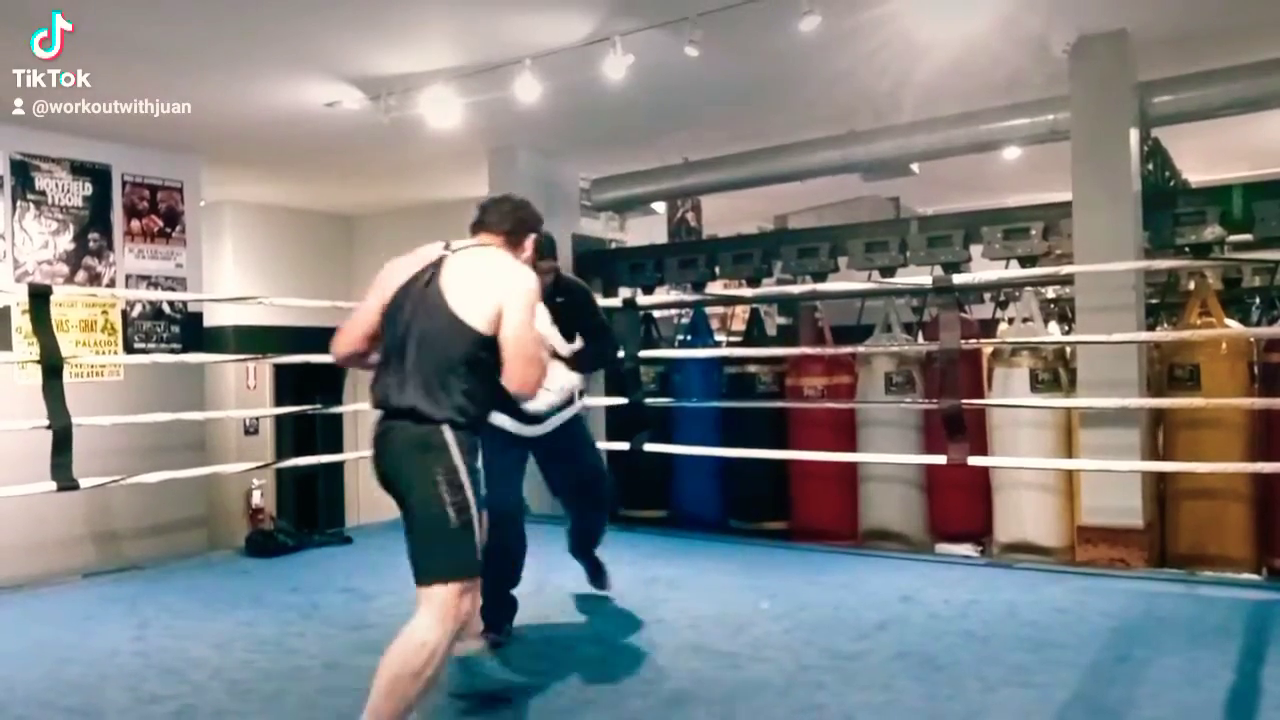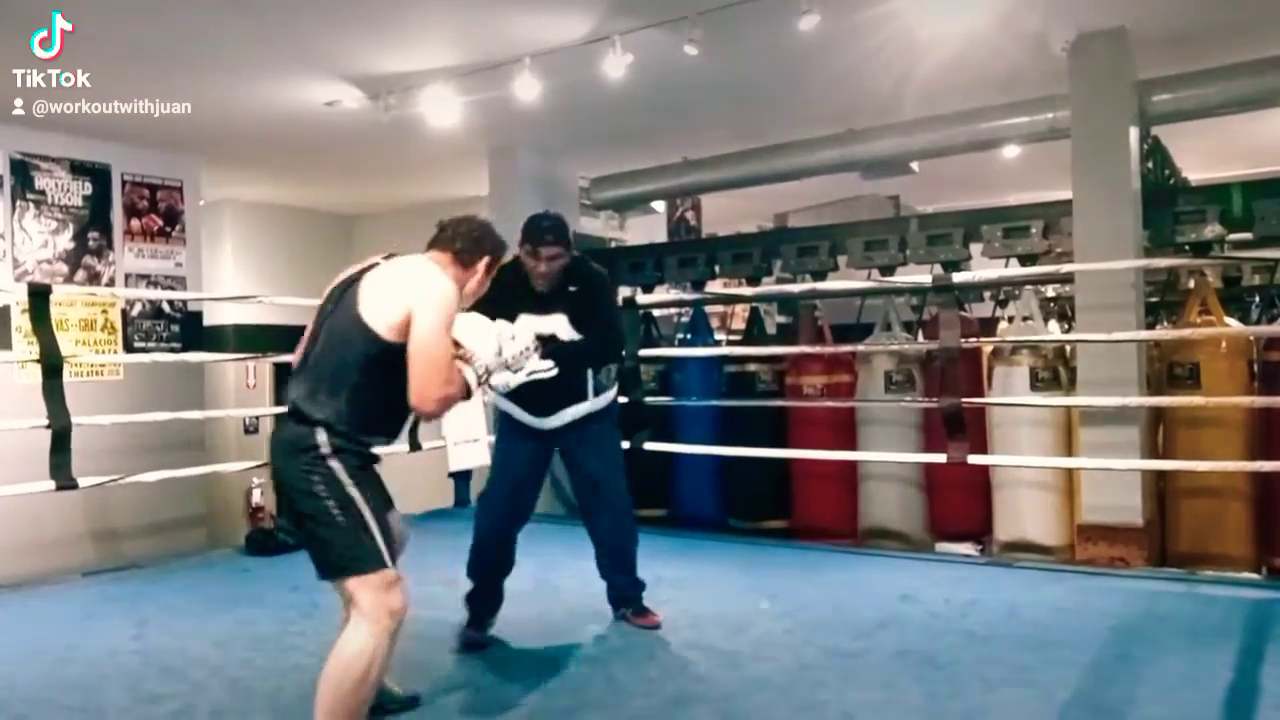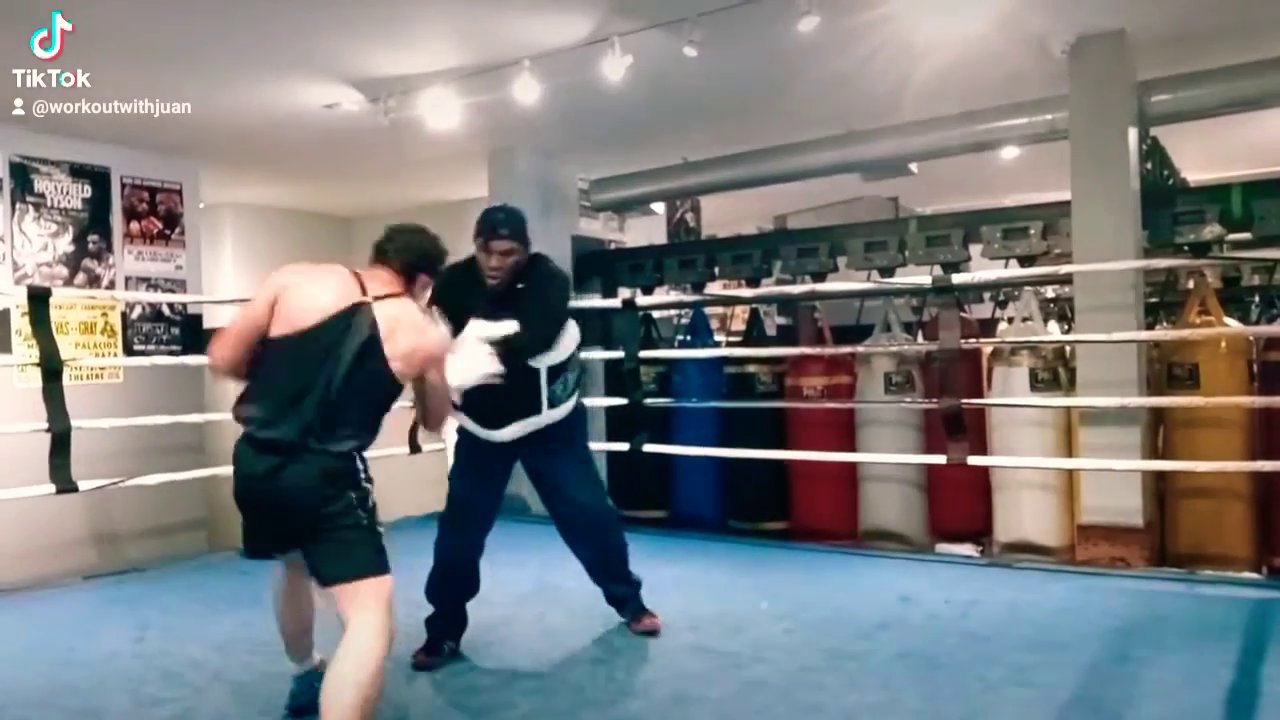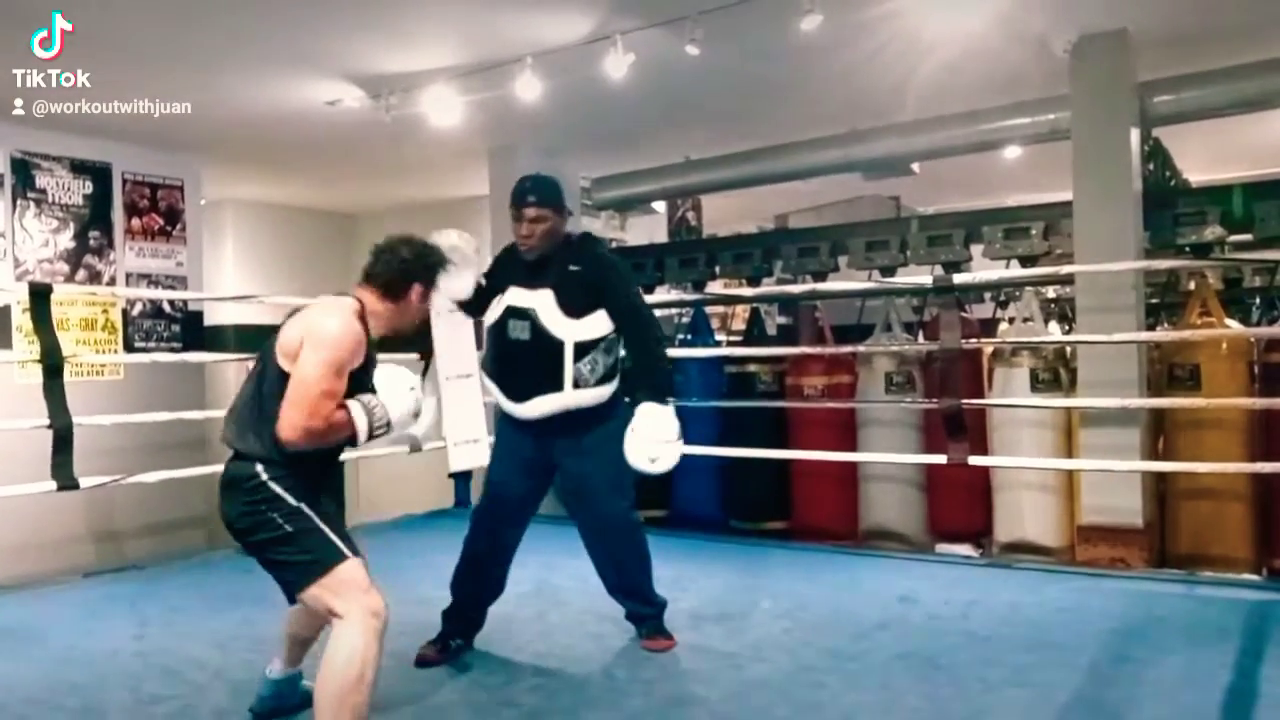
dt=0.5s
person 1, frame 1
left shoulder: (407, 265)
right shoulder: (512, 274)
left elbow: (345, 348)
right elbow: (521, 382)
right wrist: (537, 343)
left hip: (395, 435)
right hip: (436, 441)
left knee: (464, 545)
right knee: (448, 605)
person 1, frame 2
left shoulder: (372, 274)
right shoulder: (435, 288)
left elbow: (308, 355)
right elbow: (429, 399)
right wrist: (477, 365)
left hip: (325, 446)
right hip: (322, 454)
left knee: (386, 543)
right knee: (381, 606)
person 1, frame 3
left shoulder: (295, 280)
right shoulder: (420, 335)
left elbow: (224, 358)
right elbow: (435, 417)
left hip: (254, 464)
right hip: (322, 479)
left knee: (296, 560)
right knee: (371, 618)
left ankle: (307, 676)
person 1, frame 4
left shoulder: (345, 317)
right shoulder: (338, 327)
right elbow: (298, 429)
right wrist: (376, 412)
left hip: (285, 483)
right hip: (266, 489)
left knee: (335, 581)
right knee: (363, 610)
person 2, frame 1
left shoulder: (571, 294)
left elbow: (604, 345)
left wrist: (568, 369)
left hip: (559, 417)
right hip: (502, 424)
left knee: (595, 489)
right knee: (503, 509)
left ankle: (585, 550)
right ankle: (497, 611)
person 2, frame 2
left shoulder: (591, 282)
right shoulder: (502, 283)
left elbow: (608, 345)
left wrist: (546, 353)
left hip: (586, 414)
right hip: (521, 417)
left knee: (611, 505)
right knee: (498, 508)
left ankle: (627, 599)
right ankle: (481, 610)
person 2, frame 3
left shoulder: (546, 279)
right shoulder: (456, 280)
left elbow: (538, 335)
left hip: (549, 425)
right hip: (481, 429)
left knee: (590, 513)
right knee: (459, 526)
left ankle: (628, 599)
right ankle: (444, 631)
person 2, frame 4
left shoulder: (594, 264)
right shoulder: (509, 262)
left elbow: (643, 331)
right elbow: (478, 307)
left wrist: (656, 401)
left hip: (588, 422)
right hip: (519, 422)
left knee: (611, 521)
right knee: (492, 520)
left ankle: (648, 617)
right ankle: (457, 628)
